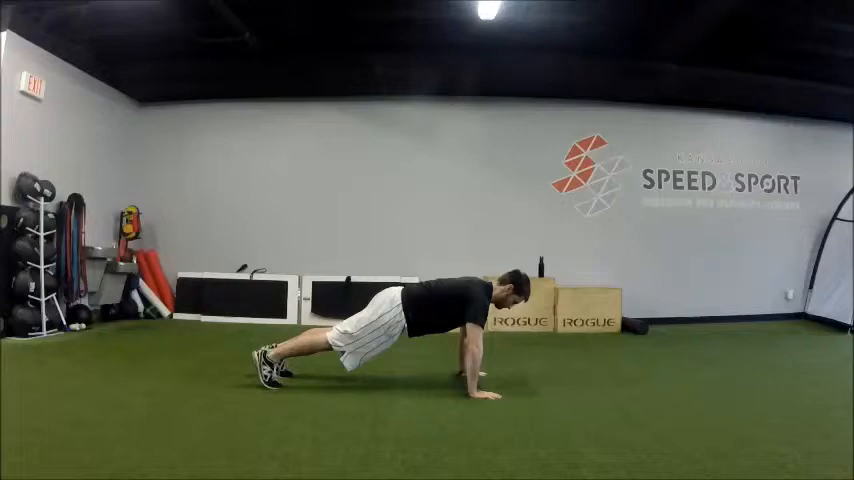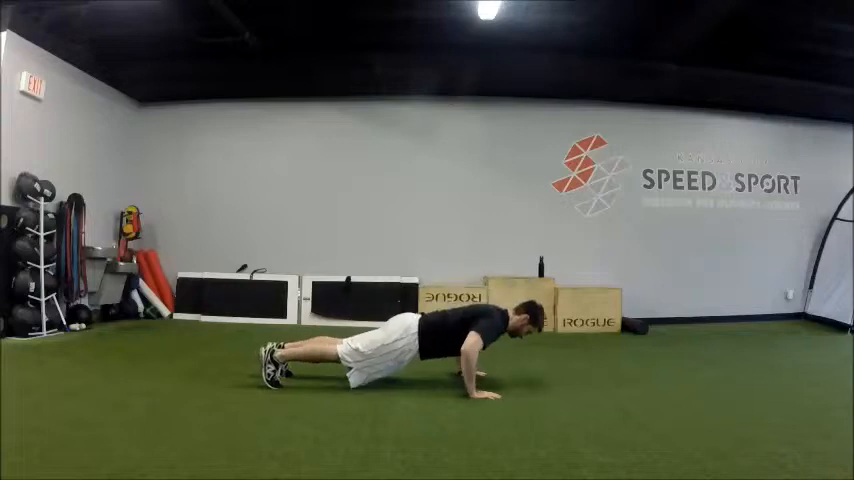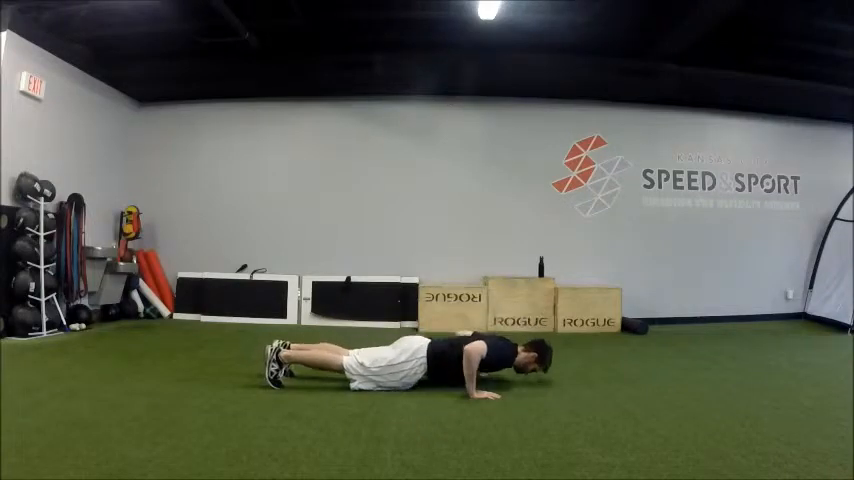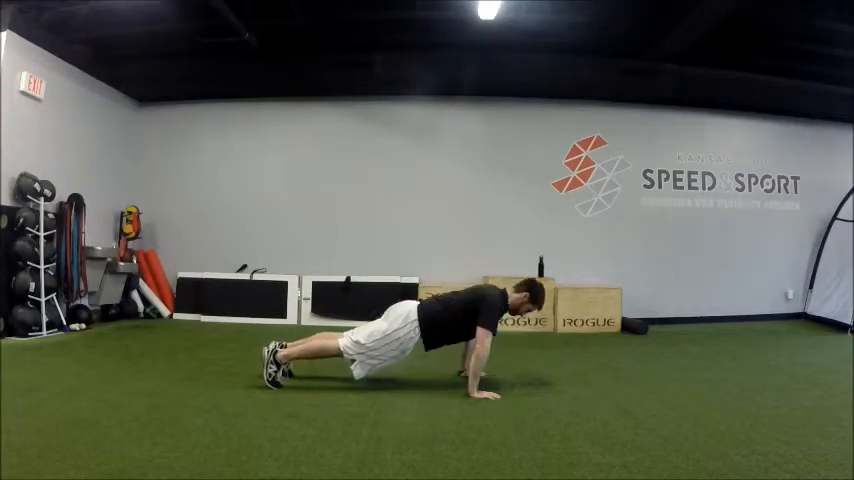
dt=0.5s
person 1, frame 1
left shoulder: (476, 291)
right shoulder: (480, 297)
left elbow: (465, 335)
right elbow: (475, 345)
left wrist: (463, 369)
right wrist: (474, 390)
left hip: (397, 305)
right hip: (397, 310)
left knee: (336, 336)
right knee: (335, 340)
left ankle: (275, 350)
right ankle: (271, 356)
person 1, frame 2
left shoulder: (492, 314)
right shoulder: (495, 321)
right elbow: (469, 350)
left wrist: (465, 369)
right wrist: (472, 391)
left hip: (410, 327)
right hip: (410, 338)
left knee: (343, 347)
right knee: (344, 355)
left ankle: (281, 348)
right ankle: (278, 355)
person 1, frame 3
left shoulder: (500, 343)
right shoulder: (505, 351)
left elbow: (467, 342)
right elbow: (471, 351)
left wrist: (468, 373)
right wrist: (473, 390)
left hip: (419, 348)
right hip: (417, 360)
left knee: (348, 356)
right knee: (348, 365)
left ankle: (287, 348)
right ankle: (282, 356)
person 1, frame 4
left shoulder: (491, 296)
right shoulder: (495, 302)
left elbow: (469, 333)
right elbow: (482, 346)
left wrist: (466, 368)
right wrist: (474, 390)
left hip: (411, 314)
right hip: (412, 325)
left knee: (345, 341)
right knee: (346, 348)
left ankle: (283, 348)
right ankle: (281, 357)
